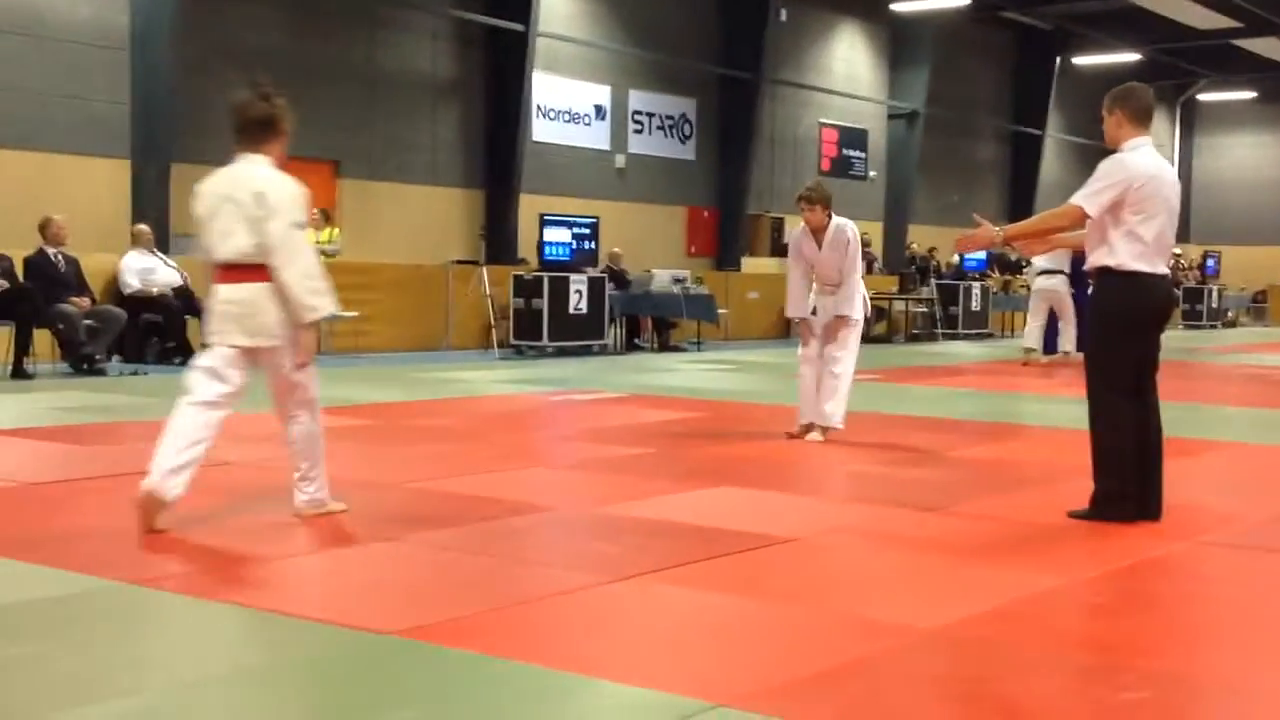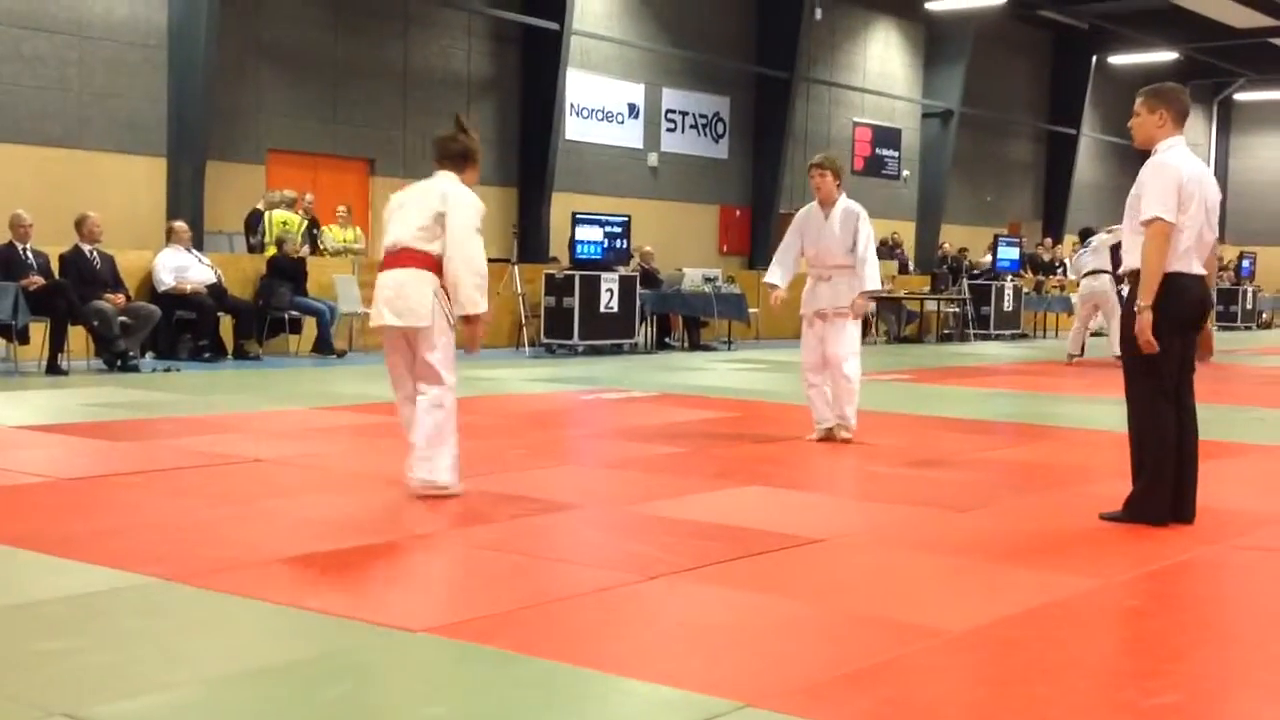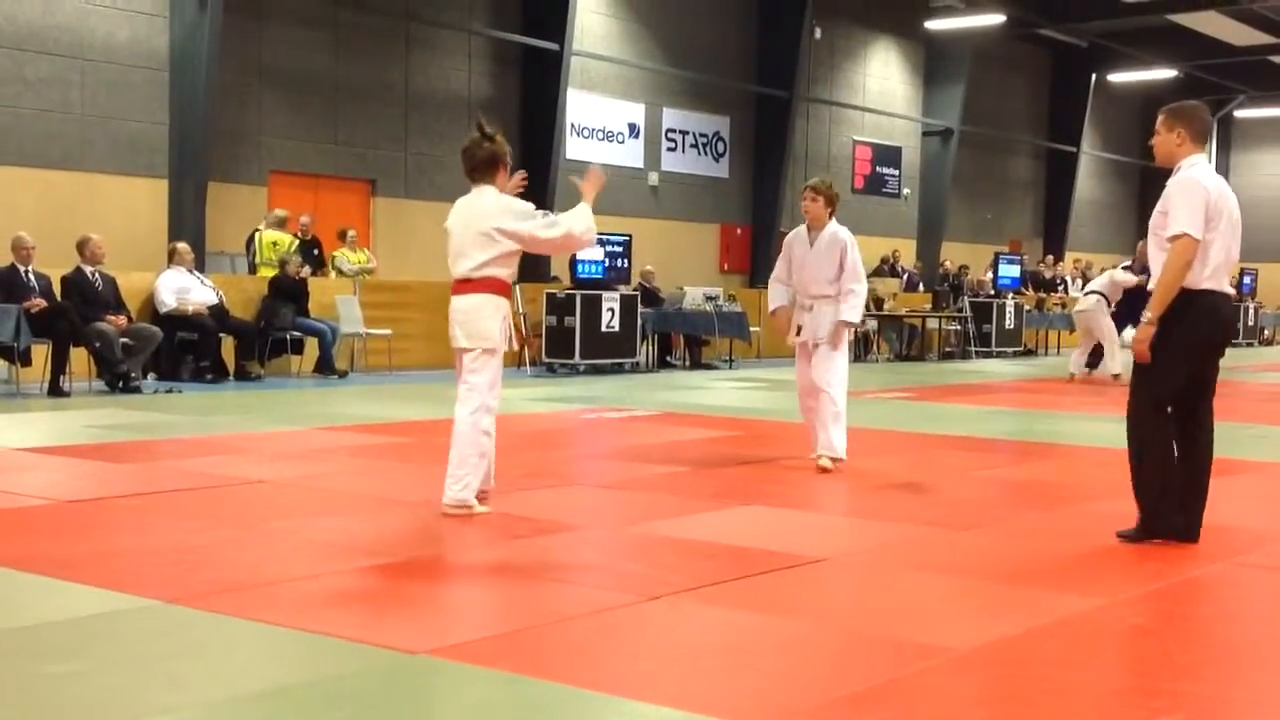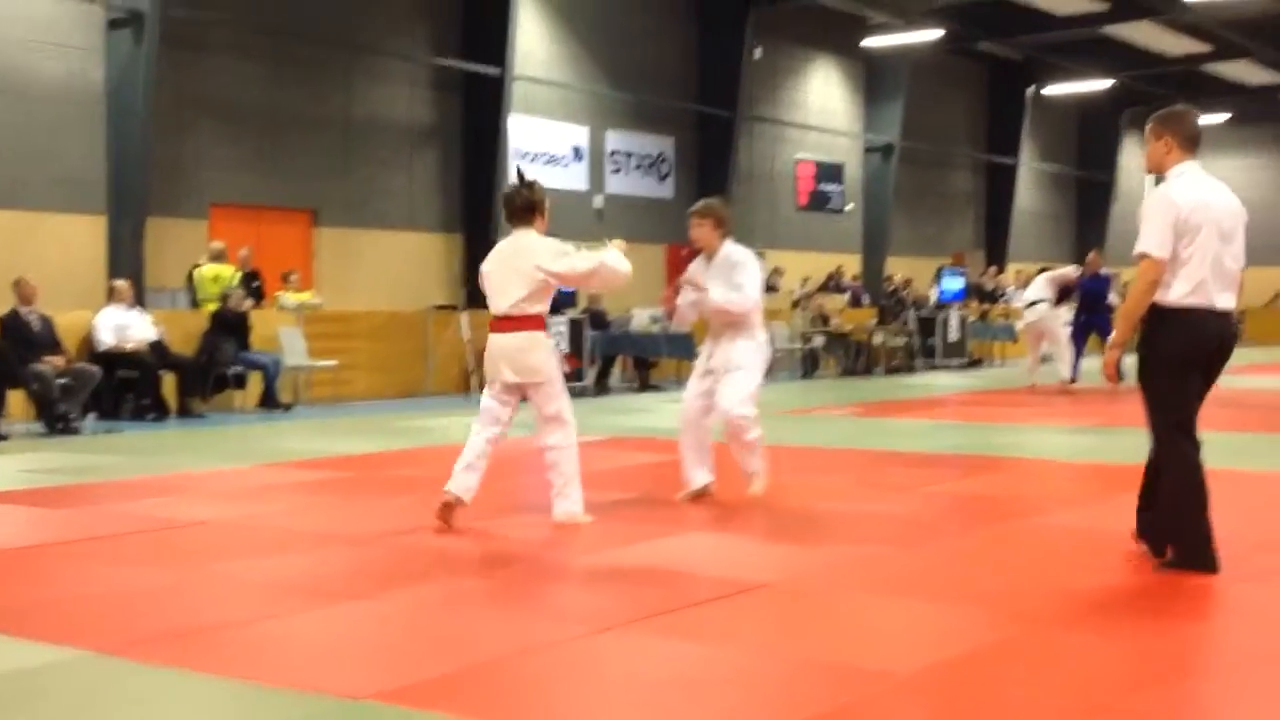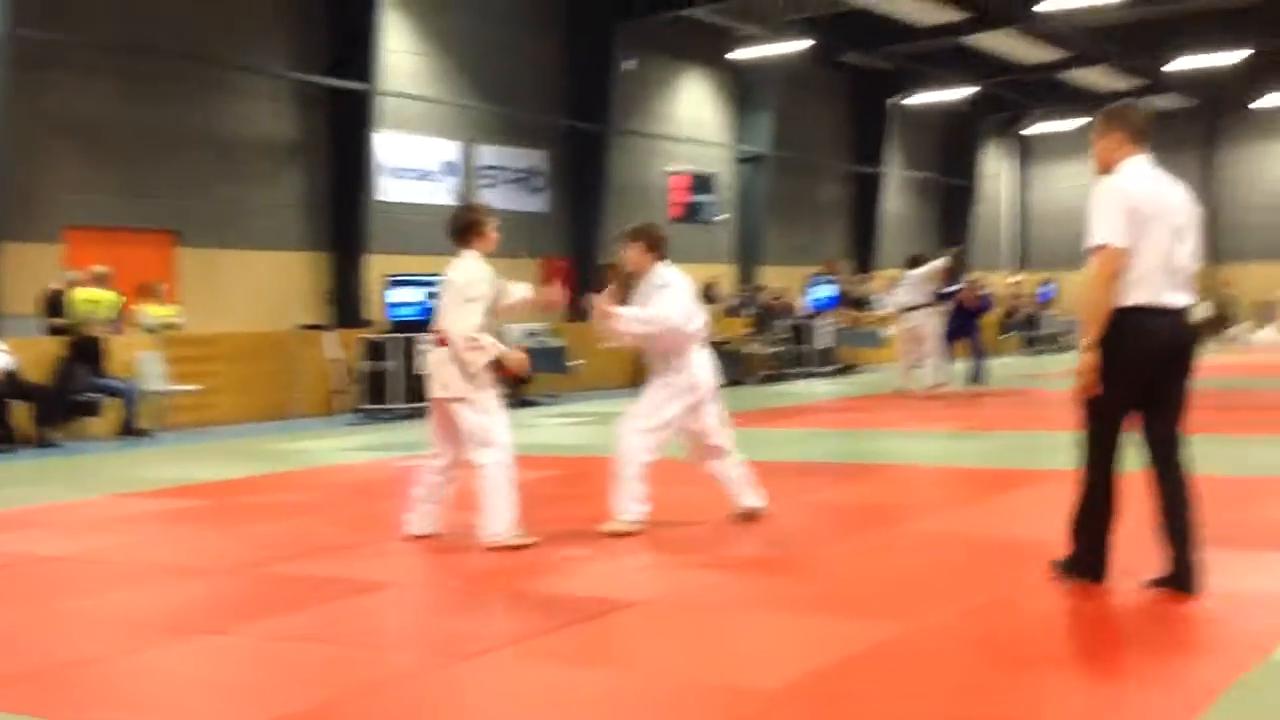
dt=0.7s
person 1, frame 1
left shoulder: (1123, 165)
right shoulder: (1163, 169)
left elbow: (1069, 216)
left wrist: (999, 235)
right wrist: (1055, 242)
left hip: (1122, 290)
right hip: (1151, 288)
left knee: (1111, 395)
right knee: (1140, 393)
left ankle: (1115, 500)
right ankle: (1144, 499)
person 1, frame 2
left shoulder: (1161, 165)
right shoulder: (1201, 170)
left elbow: (1158, 238)
right elbow: (1207, 250)
left wrist: (1143, 307)
right wrist: (1203, 318)
left hip: (1162, 293)
right hip: (1191, 291)
left knee: (1150, 398)
right knee: (1177, 397)
left ankle: (1151, 503)
right ankle: (1178, 503)
person 1, frame 3
left shoulder: (1187, 182)
right shoulder: (1220, 186)
left elbow: (1183, 256)
left wrist: (1149, 318)
left hip: (1189, 309)
right hip: (1216, 308)
left knee: (1147, 411)
right knee: (1193, 415)
left ankle: (1159, 517)
right ankle: (1183, 520)
person 1, frame 4
left shoulder: (1166, 197)
right shoulder: (1228, 198)
left elbow: (1149, 276)
right elbow: (1237, 275)
left wrist: (1117, 340)
left hip: (1176, 326)
right hip: (1219, 327)
left knee: (1174, 438)
right knee: (1177, 432)
left ankle: (1193, 549)
right ankle: (1156, 528)
person 1, frame 5
left shoulder: (1115, 188)
right shoulder: (1180, 193)
left elbow: (1108, 267)
right elbow: (1190, 270)
left wrist: (1088, 344)
left hip: (1130, 328)
right hip: (1174, 327)
left knee: (1101, 445)
right knee: (1165, 447)
left ankle: (1089, 558)
right ankle: (1183, 566)
person 2, frame 1
left shoulder: (210, 186)
right shoulder: (279, 188)
left elbow: (211, 250)
right elbow: (293, 259)
right wrist: (307, 320)
left hip: (226, 300)
right hip: (268, 302)
left knee: (205, 397)
right knee: (300, 404)
left ankle: (162, 482)
right ankle: (312, 496)
person 2, frame 2
left shoulder: (406, 194)
right shoulder: (462, 196)
right elbow: (464, 256)
right wrist: (472, 313)
left hip: (387, 286)
right hip: (419, 288)
left knee: (410, 387)
right knee: (437, 385)
left ankle: (427, 472)
right ankle: (432, 474)
person 2, frame 3
left shoulder: (461, 208)
right shoulder: (509, 211)
right elbow: (570, 233)
right wrist: (588, 198)
left hip: (464, 304)
right hip: (487, 307)
left knee: (473, 400)
right knee: (477, 403)
left ankle: (477, 483)
right ankle: (459, 495)
person 2, frame 4
left shoulder: (497, 253)
right shoulder: (547, 250)
right elbow: (609, 268)
right wrist: (614, 251)
left hip: (498, 342)
right hip: (530, 344)
left knee: (487, 424)
right knee: (558, 427)
left ankle: (457, 492)
right ankle: (568, 509)
person 2, frame 5
left shoulder: (464, 268)
right shoulder: (474, 271)
left elbow: (496, 297)
right elbow: (464, 330)
left wrist: (536, 295)
right wrist: (502, 355)
left hip: (447, 363)
right hip: (462, 366)
left knee: (446, 450)
right knee: (494, 445)
left ankle: (420, 522)
right ankle: (499, 531)
person 3, frame 1
left shoulder: (846, 232)
right shoulder: (798, 236)
left elbow: (851, 278)
right elbow: (798, 277)
left wrist: (840, 318)
right wrist: (800, 318)
left hip: (847, 302)
right hip: (820, 297)
left knee: (838, 363)
right knee: (808, 358)
left ankle: (824, 422)
right ankle: (807, 419)
person 3, frame 2
left shoulder: (854, 212)
right shoulder: (804, 216)
left elbow: (865, 255)
right elbow: (788, 253)
left wrist: (863, 294)
right wrist: (777, 285)
left hip: (845, 290)
right hip: (815, 290)
left knee: (841, 358)
right knee: (813, 361)
left ankle: (844, 422)
right ankle: (824, 423)
person 3, frame 3
left shoulder: (842, 239)
right shoulder: (793, 239)
left elbow: (855, 285)
right elbow: (779, 280)
left wrist: (844, 322)
right wrist: (780, 309)
left hip: (831, 317)
right hip: (803, 317)
left knee: (828, 384)
right knee: (806, 387)
left ankle: (830, 452)
right ankle: (822, 445)
person 3, frame 4
left shoulder: (742, 259)
right shoulder: (697, 267)
left elbow: (747, 301)
right elbow: (686, 318)
left wrist: (707, 289)
right wrist: (673, 307)
left hip: (744, 342)
right hip: (715, 343)
left knee: (732, 407)
right knee: (693, 411)
left ankle: (754, 471)
right ankle: (699, 481)
person 3, frame 5
left shoulder: (670, 282)
right shoulder: (647, 286)
left elbow: (664, 320)
right elbow: (639, 328)
left wrist: (615, 315)
right wrist: (610, 311)
left hip: (684, 371)
right hip: (685, 370)
left knee: (633, 435)
right knee: (714, 442)
left ankle: (628, 515)
right ankle: (750, 502)
